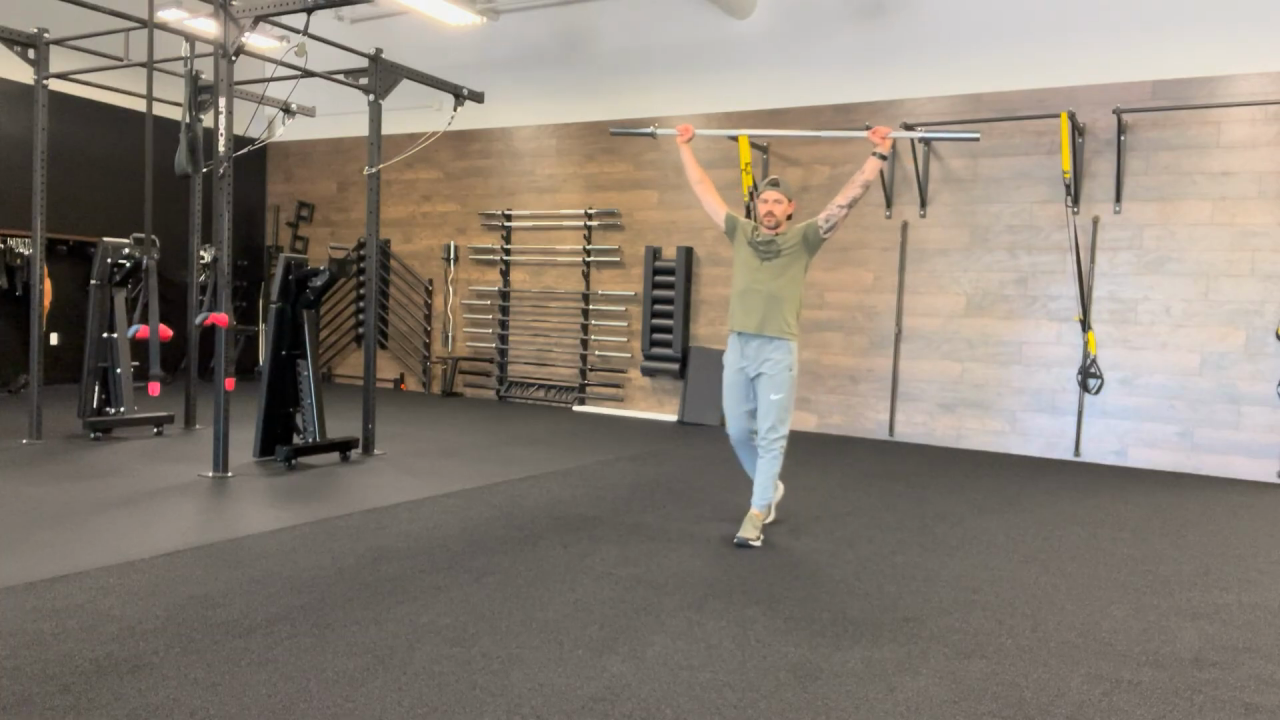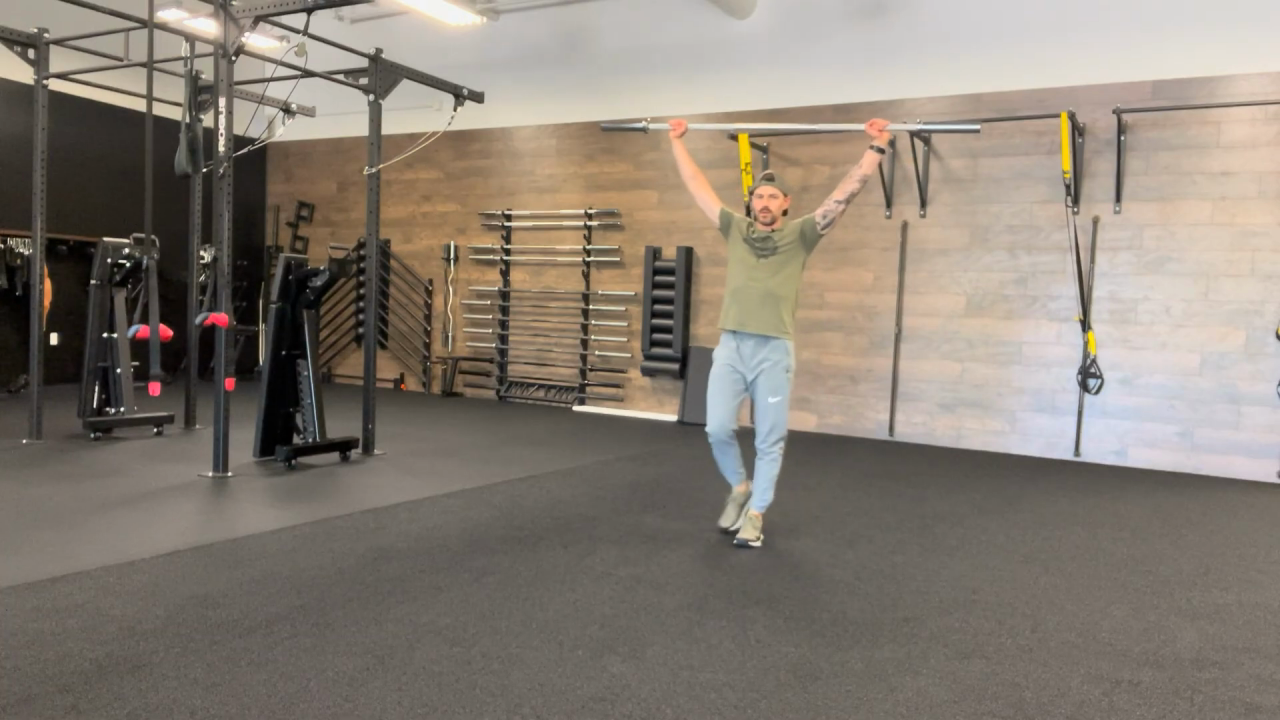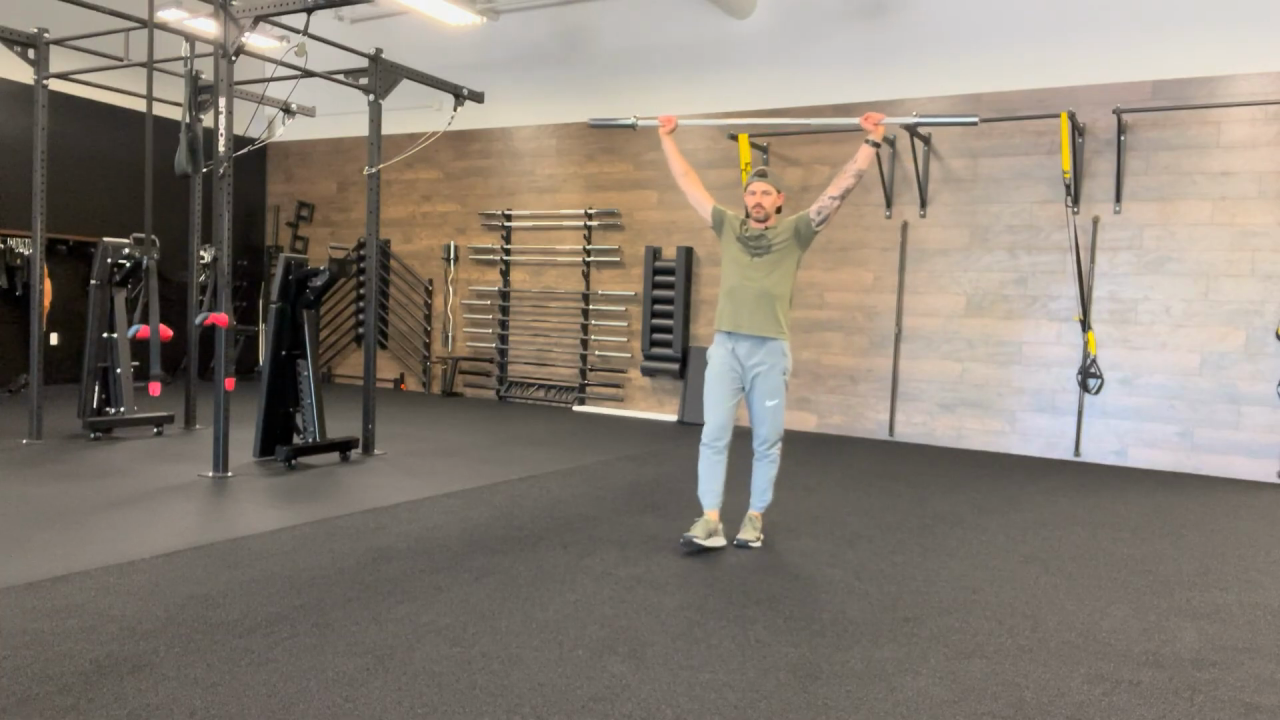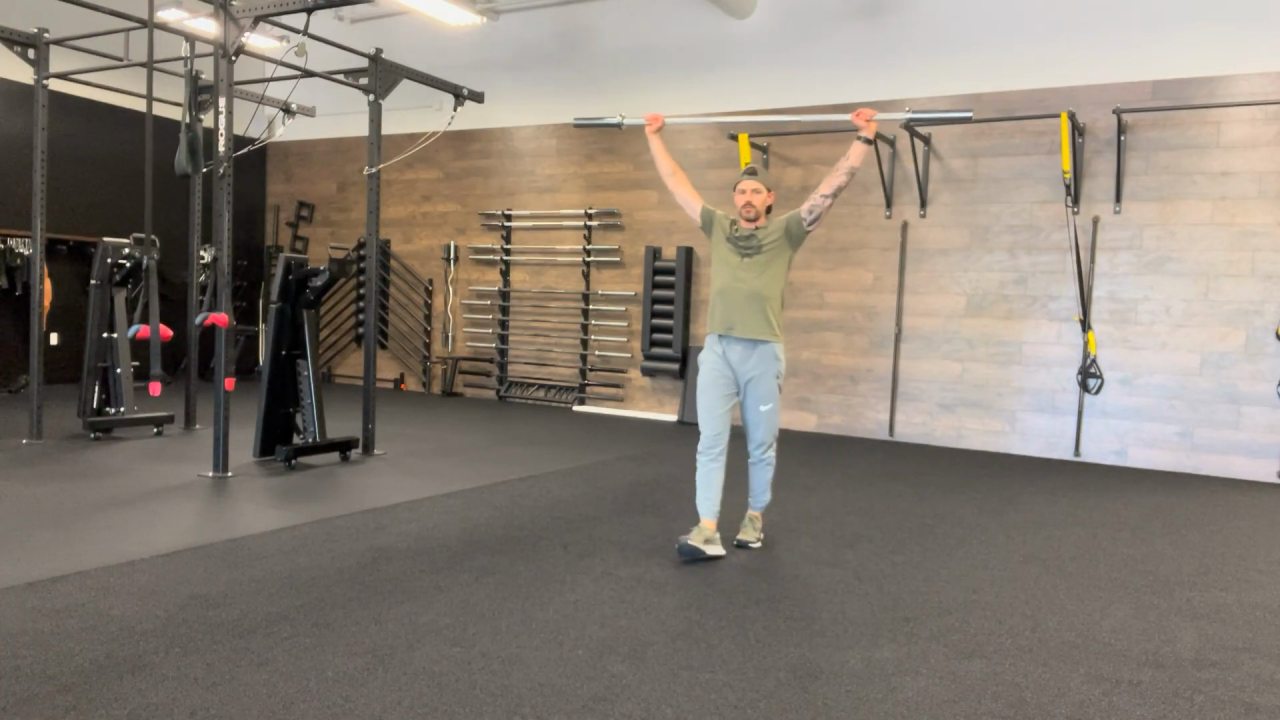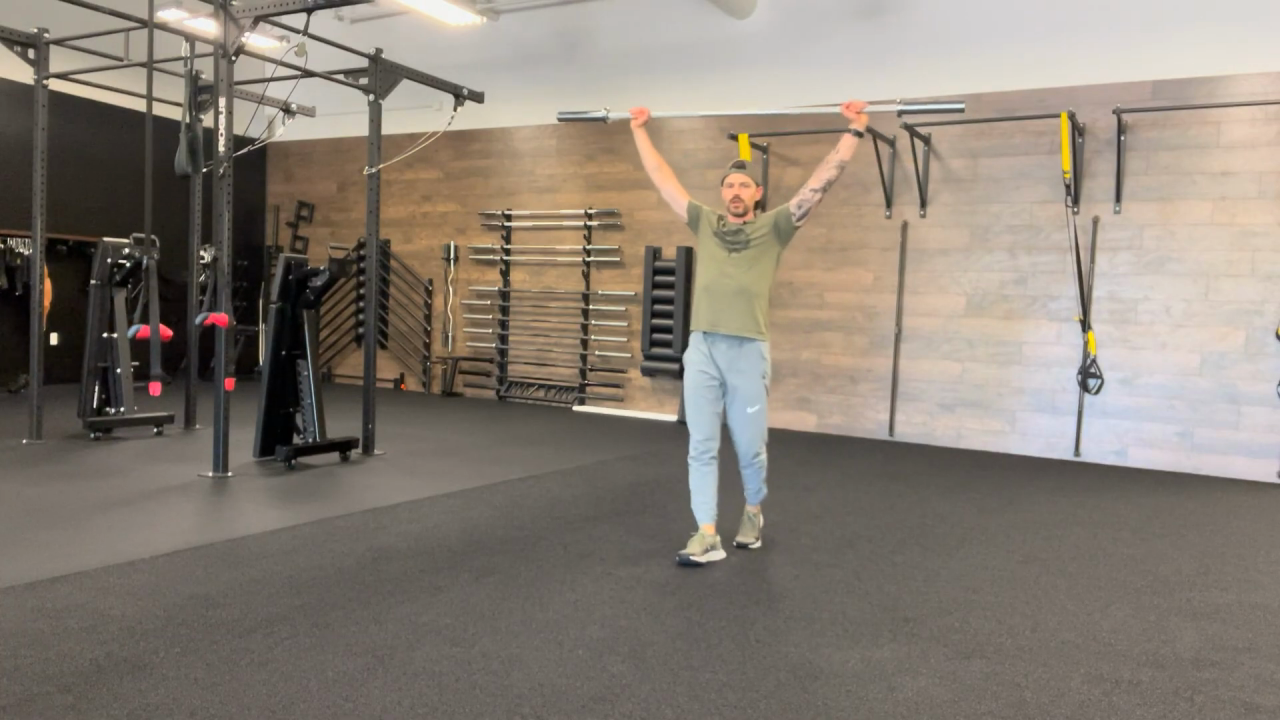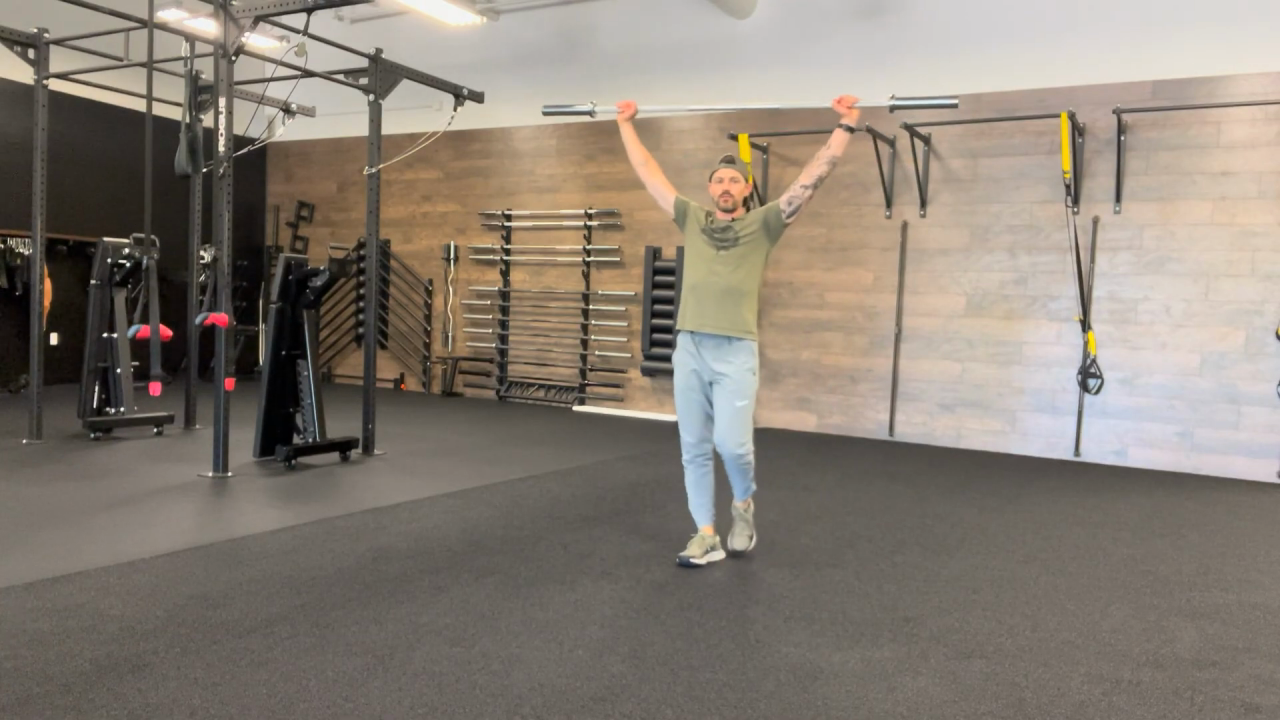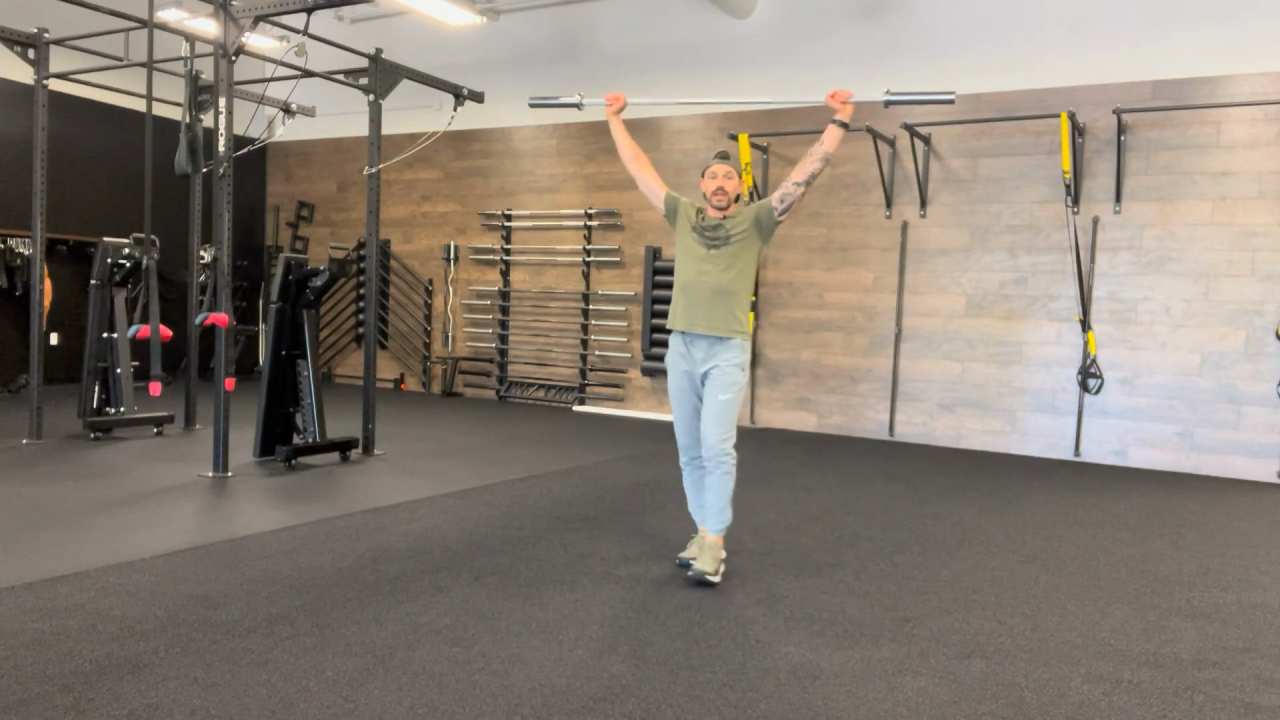
dt=0.2s
person 1, frame 1
left shoulder: (803, 237)
right shoulder: (740, 231)
left elbow: (847, 197)
right elbow: (703, 189)
left wrist: (879, 153)
right wrist: (684, 146)
left hip: (777, 349)
right hip: (737, 346)
left knee: (770, 436)
right knee: (738, 432)
left ankle: (756, 514)
right ankle: (769, 486)
person 1, frame 2
left shoulder: (800, 234)
right shoulder: (735, 228)
left elbow: (846, 192)
right elbow: (696, 185)
left wrist: (877, 146)
right wrist: (677, 141)
left hip: (773, 349)
right hip: (729, 344)
left knee: (768, 440)
right knee: (717, 428)
left ankle: (755, 515)
right ankle: (741, 488)
person 1, frame 3
left shoulder: (795, 231)
right shoulder: (728, 226)
left elbow: (841, 188)
right elbow: (688, 182)
left wrist: (872, 141)
right wrist: (667, 137)
left hip: (769, 350)
right hip: (724, 346)
left knee: (766, 442)
right knee: (714, 434)
left ankle: (755, 516)
right ankle: (709, 521)
person 1, frame 4
left shoulder: (786, 231)
right shoulder: (717, 226)
left elbow: (832, 186)
right elbow: (676, 182)
left wrist: (864, 137)
right wrist: (654, 136)
left hip: (762, 351)
right hip: (717, 349)
left knee: (761, 445)
right knee: (711, 441)
left ankle: (754, 517)
right ankle: (706, 531)
person 1, frame 5
left shoulder: (774, 227)
right shoulder: (704, 222)
left elbow: (822, 180)
right elbow: (662, 177)
left wrist: (854, 130)
right wrist: (640, 130)
left hip: (748, 350)
right hip: (701, 348)
left knee: (750, 447)
right knee: (702, 446)
left ankle: (753, 509)
right ankle: (707, 534)
person 1, frame 6
left shoulder: (763, 223)
right shoulder: (691, 218)
left elbow: (813, 177)
right elbow: (648, 172)
left wrist: (846, 125)
right wrist: (626, 125)
left hip: (736, 350)
right hip: (689, 347)
left knee: (732, 445)
right knee: (694, 450)
left ankle: (744, 504)
right ankle: (706, 534)
person 1, frame 7
left shoulder: (755, 220)
right shoulder: (682, 215)
left elbow: (805, 173)
right elbow: (639, 168)
left wrist: (839, 121)
right wrist: (615, 118)
left hip: (727, 349)
right hip: (681, 347)
left knee: (716, 445)
right knee: (691, 451)
left ankle: (714, 542)
right ankle: (704, 533)
